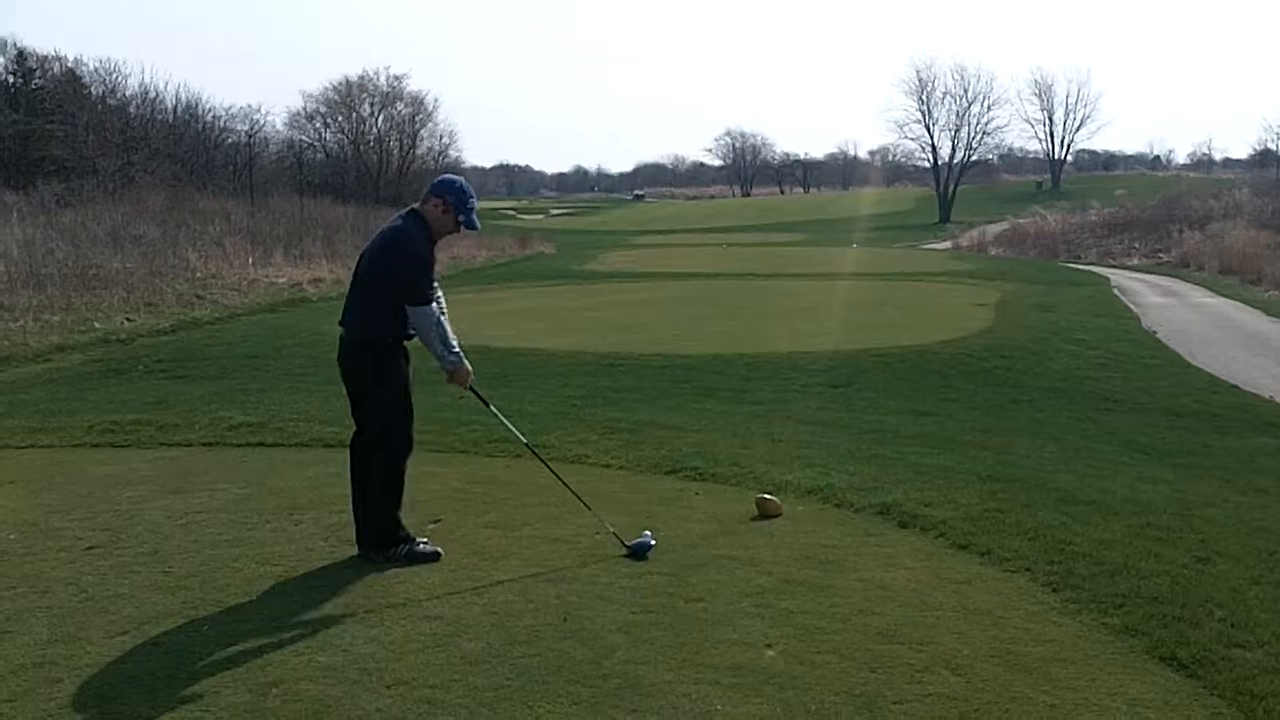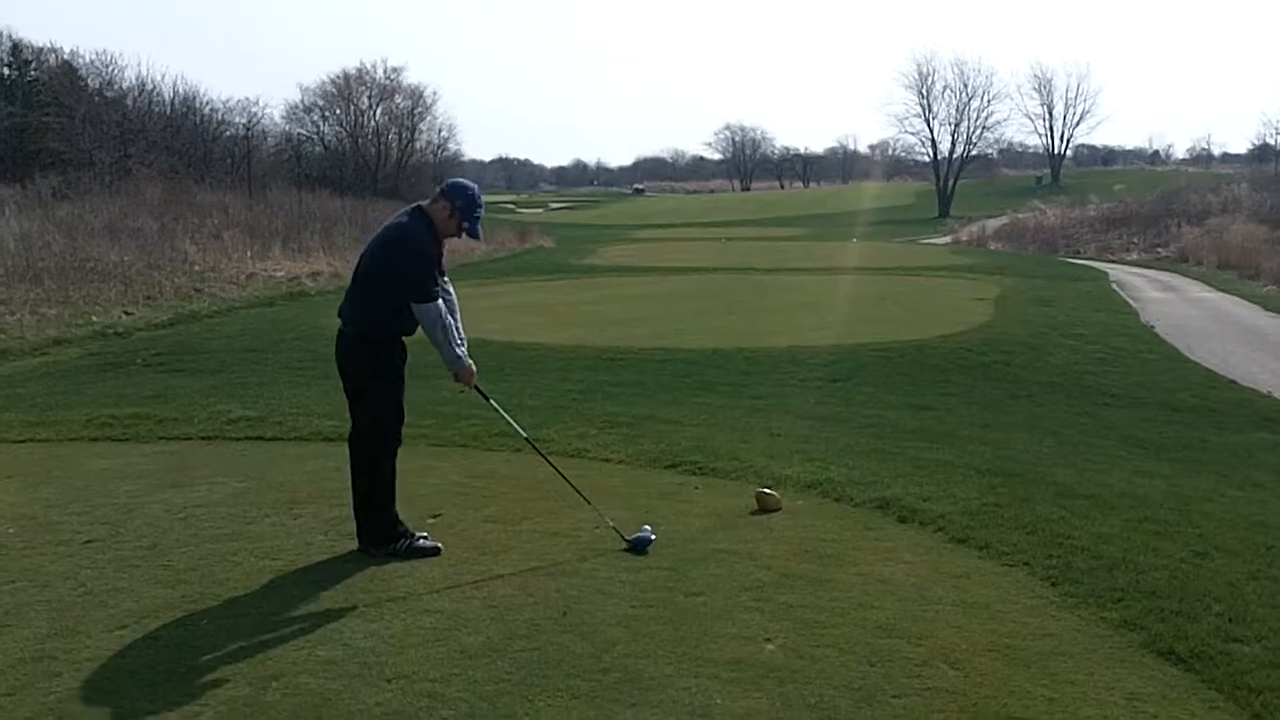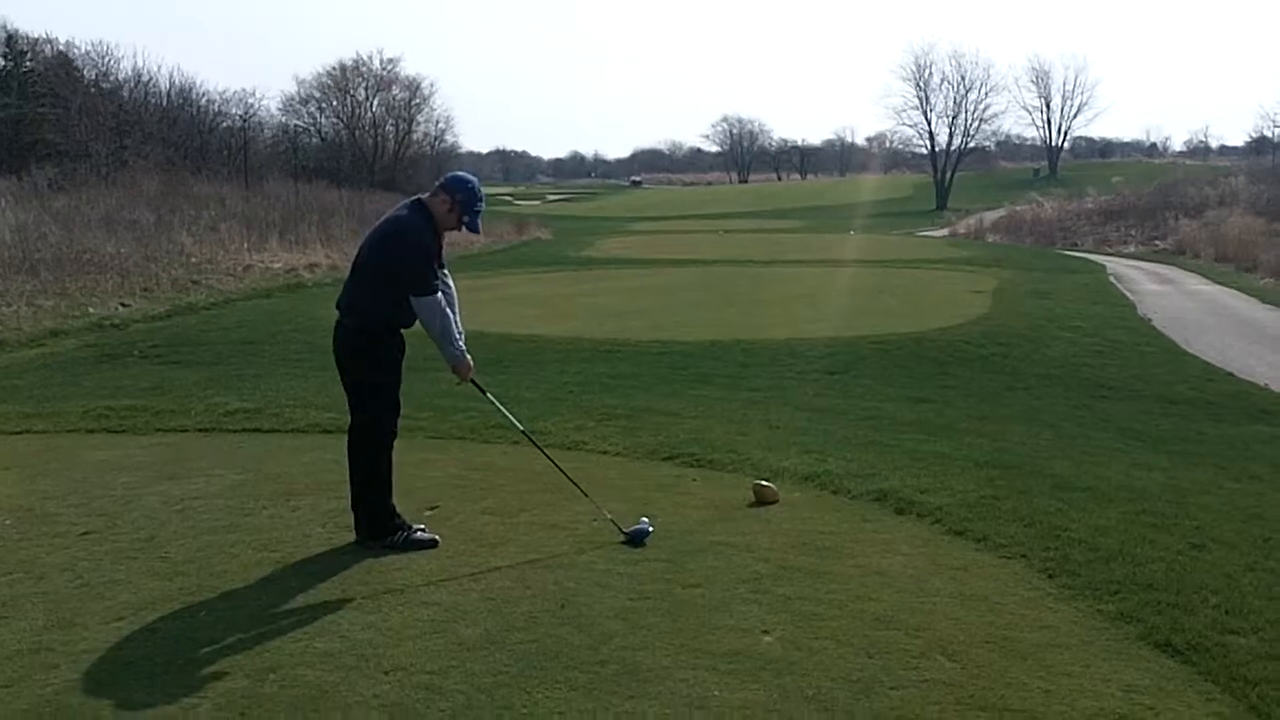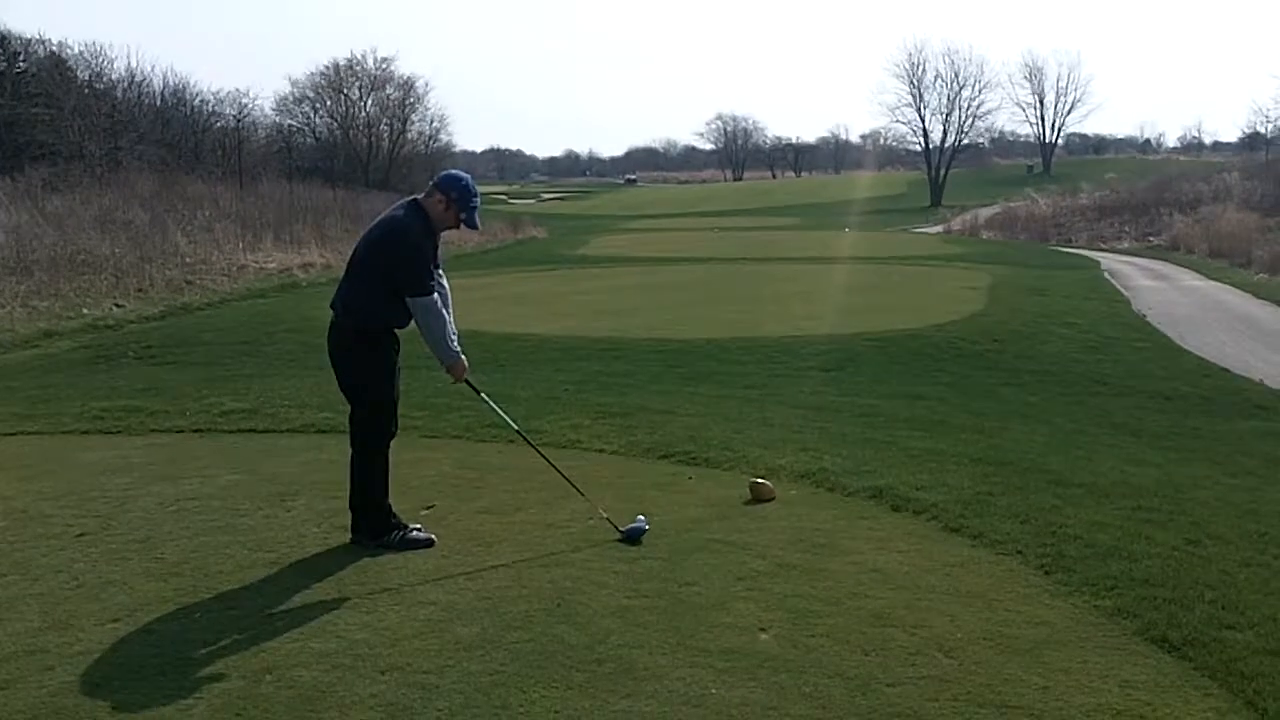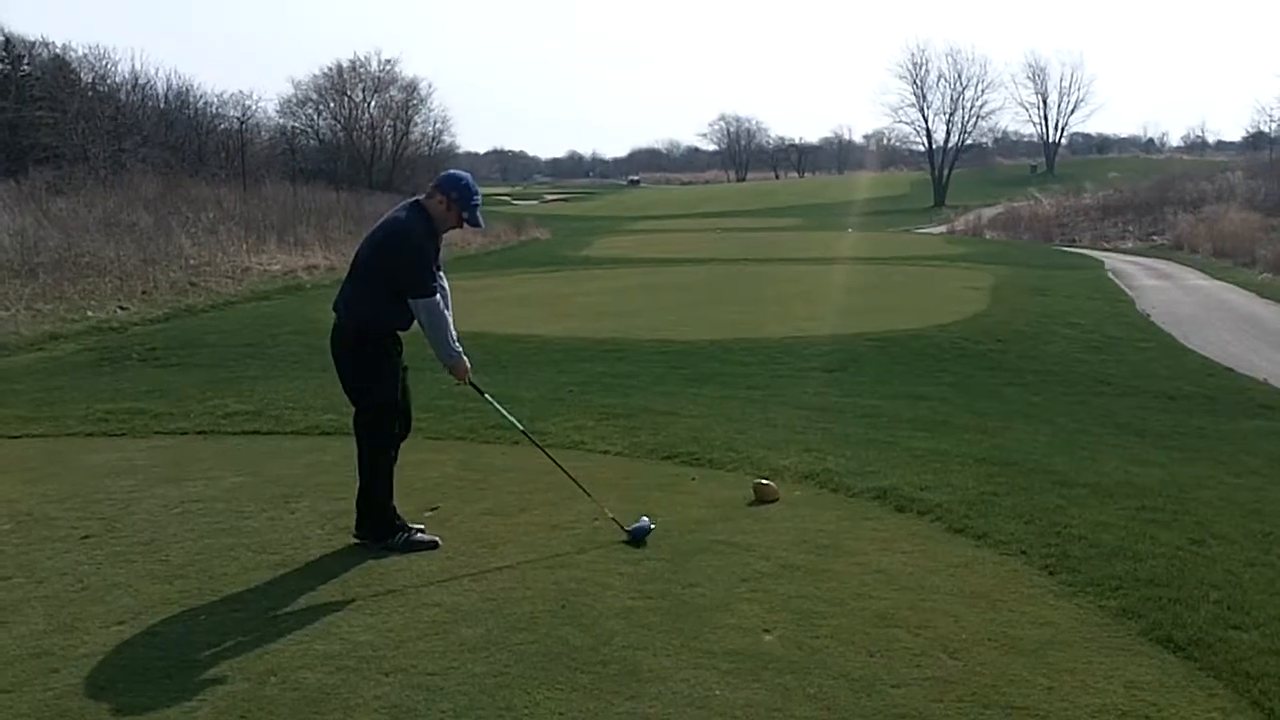
dt=0.2s
person 1, frame 1
left shoulder: (415, 235)
right shoulder: (406, 242)
left elbow: (434, 299)
right elbow: (423, 314)
left wrist: (454, 355)
right wrist: (453, 361)
left hip: (380, 348)
right hip: (370, 351)
left knee: (387, 439)
right knee: (386, 441)
left ankle: (379, 533)
right ankle: (384, 540)
person 1, frame 2
left shoulder: (421, 232)
right shoulder: (410, 239)
left elbow: (443, 293)
right elbow: (430, 311)
left wrist: (461, 352)
right wrist: (457, 362)
left hip: (377, 342)
right hip: (367, 346)
left knee: (376, 435)
right knee: (379, 437)
left ankle: (377, 528)
right ankle: (383, 534)
person 1, frame 3
left shoulder: (422, 224)
right shoulder: (410, 232)
left elbow: (443, 286)
right elbow: (430, 305)
left wrist: (460, 346)
right wrist: (456, 356)
left hip: (374, 334)
right hip: (364, 338)
left knee: (374, 427)
right knee: (376, 429)
left ankle: (374, 520)
right ankle: (380, 527)
person 1, frame 4
left shoulder: (418, 224)
right shoulder: (405, 233)
left elbow: (437, 286)
right elbow: (426, 305)
left wrist: (453, 347)
right wrist: (450, 356)
left hip: (371, 334)
right hip: (359, 337)
left knee: (377, 426)
right knee: (374, 428)
left ankle: (371, 519)
right ankle: (376, 526)
person 1, frame 5
left shoulder: (420, 225)
right shoulder: (407, 234)
left elbow: (438, 287)
right elbow: (428, 306)
left wrist: (453, 349)
right wrist: (453, 357)
left hip: (375, 336)
right hip: (361, 339)
left knee: (394, 423)
right knee: (381, 429)
left ankle: (373, 519)
right ankle: (381, 527)
